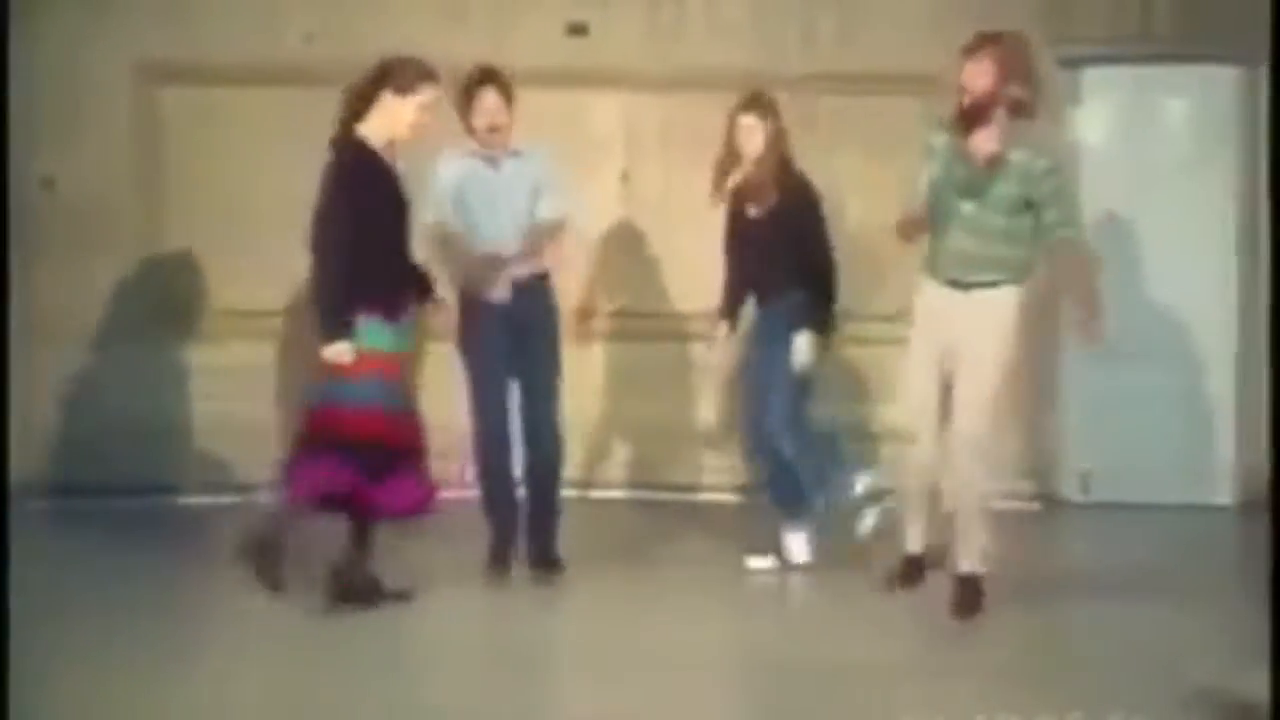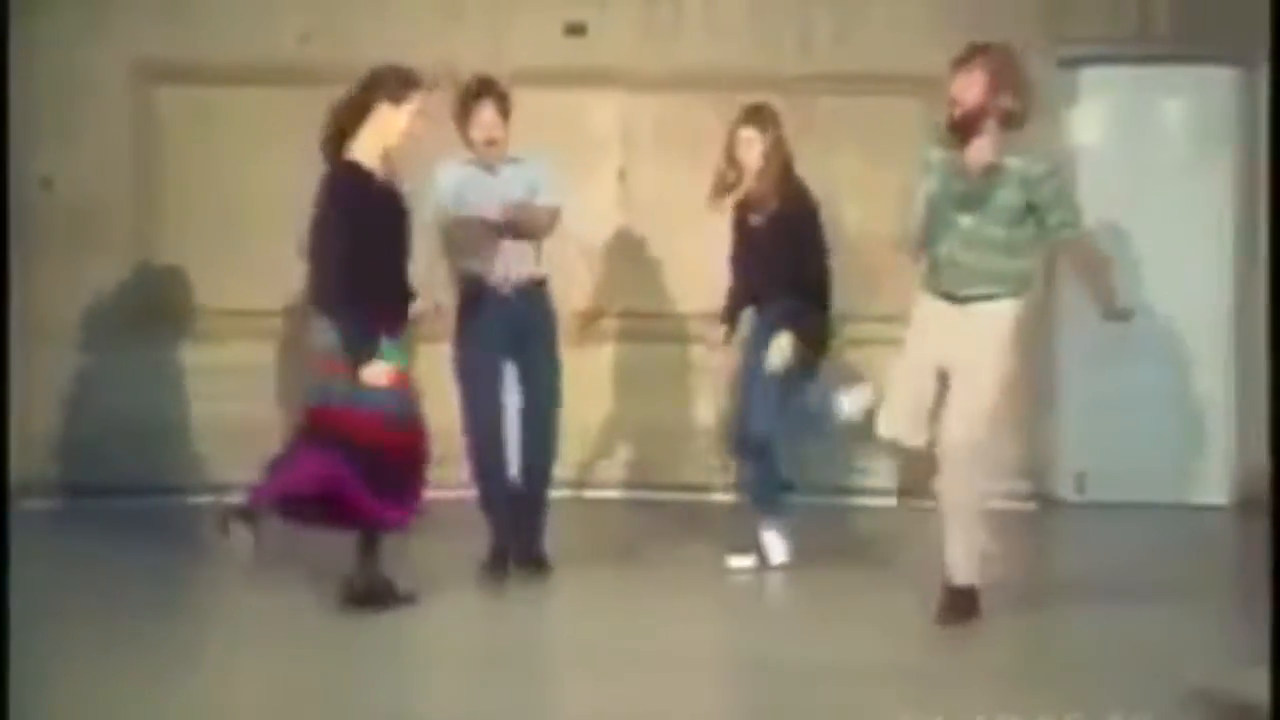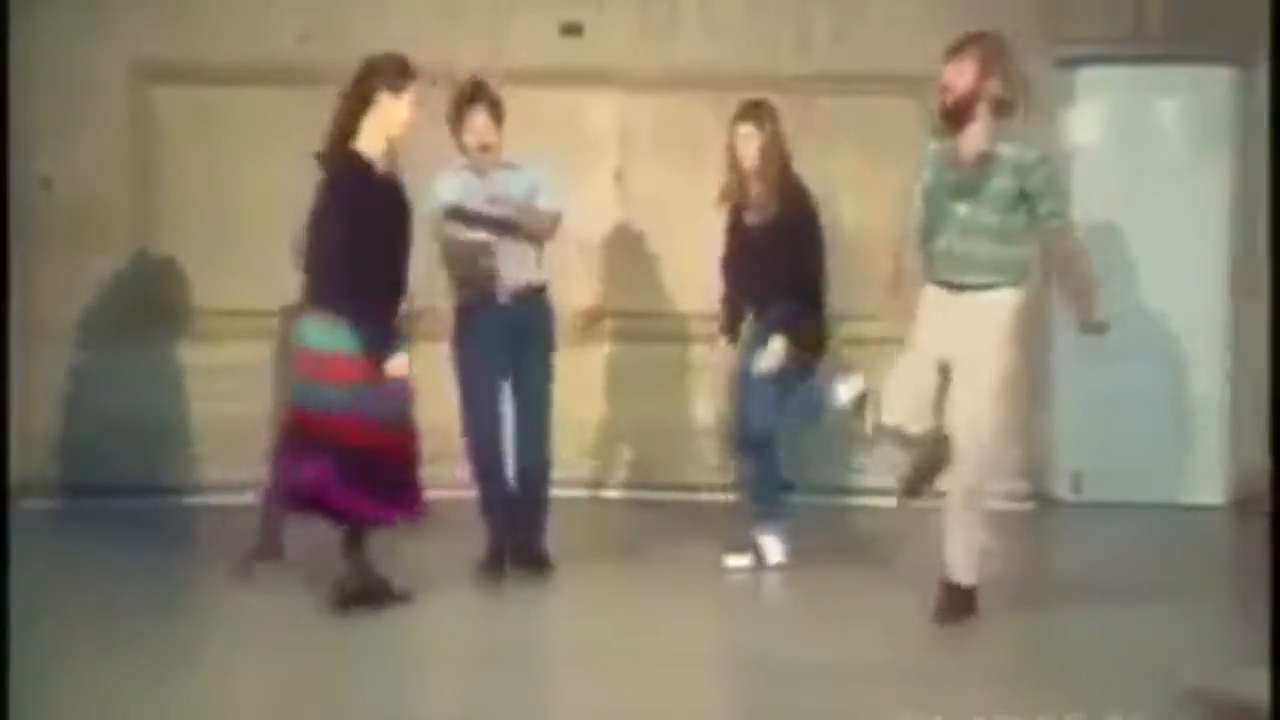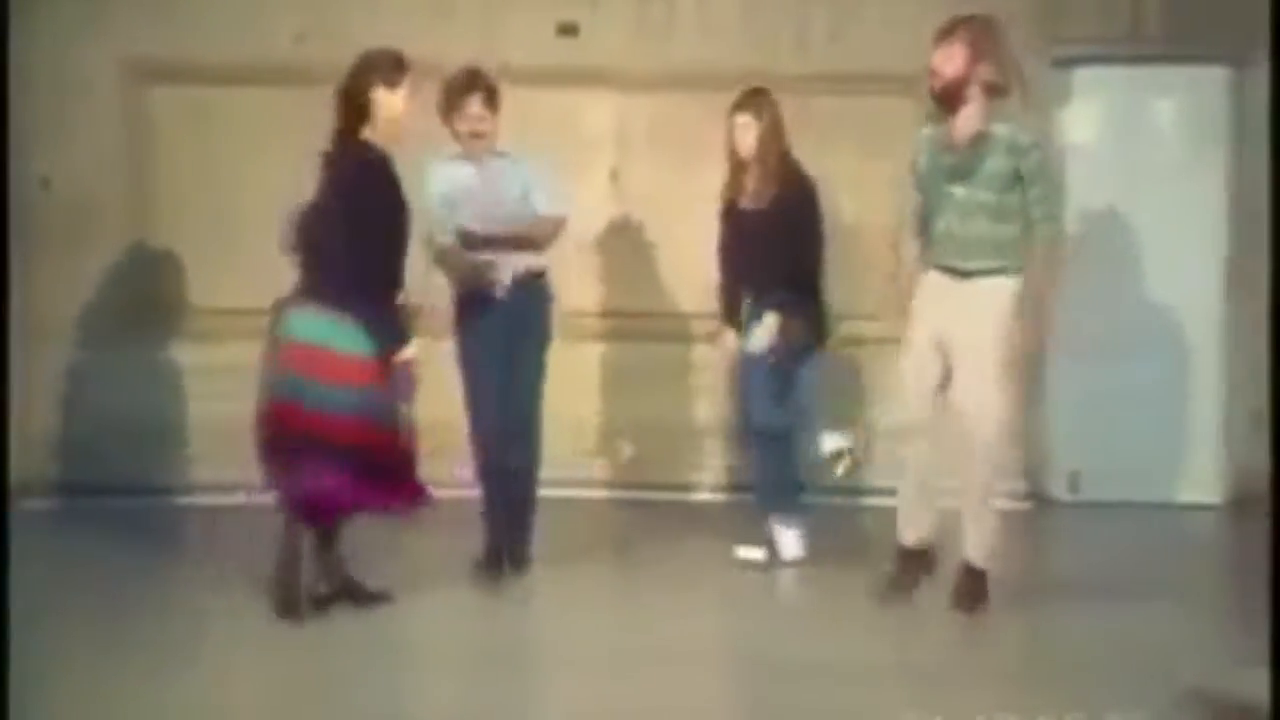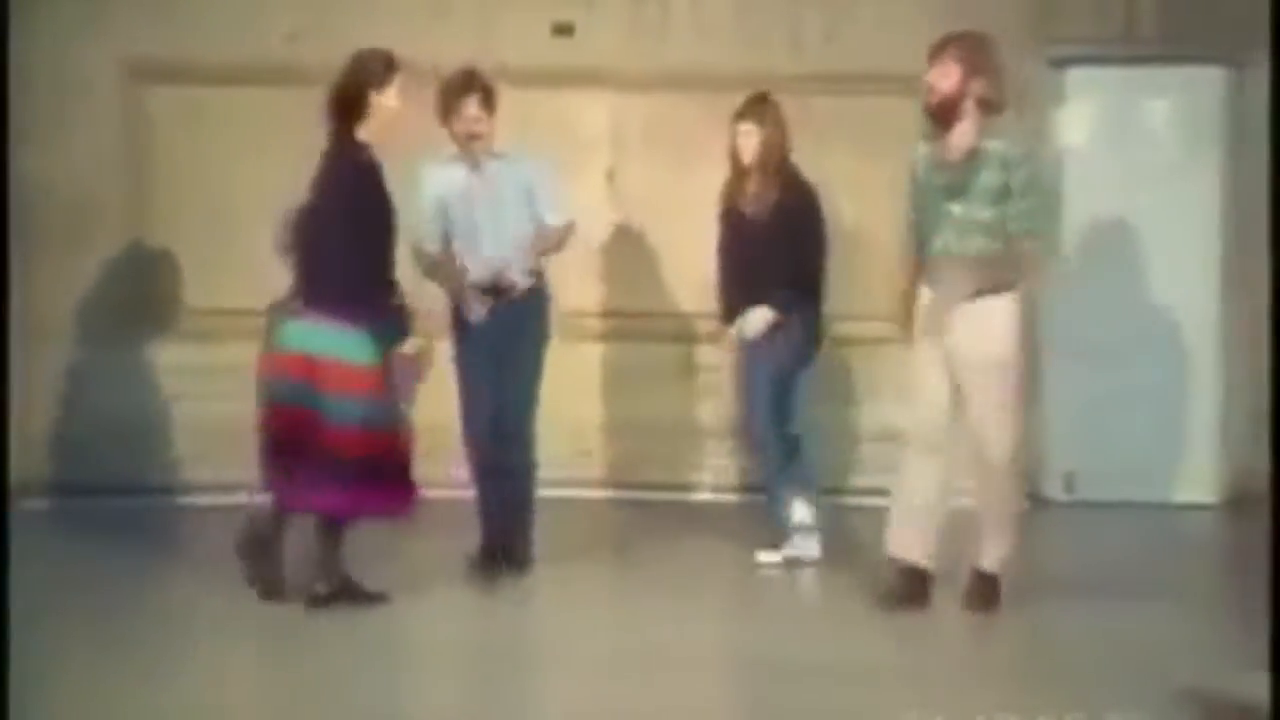
dt=0.1s
person 1, frame 1
left shoulder: (1034, 164)
right shoulder: (941, 144)
left elbow: (1067, 241)
left wrist: (1089, 316)
right wrist: (912, 222)
left hip: (993, 306)
right hip: (935, 297)
left knee: (969, 436)
right knee: (920, 427)
left ankle: (970, 570)
right ankle: (915, 546)
person 1, frame 2
left shoulder: (1034, 174)
right shoulder: (937, 162)
left elbow: (1074, 242)
left wrist: (1110, 301)
right wrist: (910, 249)
left hip: (990, 320)
right hip: (934, 311)
left knee: (963, 445)
right knee: (895, 429)
left ankle: (962, 581)
right ankle: (934, 462)
person 1, frame 3
left shoulder: (1024, 161)
right shoulder: (935, 154)
left elbow: (1057, 238)
left wrist: (1086, 307)
right wrist: (905, 270)
left hip: (988, 310)
right hip: (934, 304)
left knee: (971, 445)
right knee: (895, 422)
left ankle: (961, 582)
person 1, frame 4
left shoulder: (1019, 144)
right shoulder: (928, 140)
left elbow: (1044, 233)
left wrist: (1034, 308)
right wrist: (908, 285)
left hip: (991, 295)
right hip: (936, 293)
left knee: (984, 429)
right knee: (916, 417)
left ankle: (976, 560)
right ankle: (914, 542)
person 1, frame 5
left shoulder: (1008, 158)
right shoulder: (924, 157)
left elbow: (1025, 248)
left wrist: (977, 275)
right wrist: (911, 298)
left hip: (990, 310)
right hip: (935, 309)
left knee: (994, 446)
right knee: (925, 435)
left ankle: (990, 567)
right ankle: (911, 566)
person 2, frame 1
left shoulder: (377, 163)
right shoulder: (356, 163)
right elbow: (333, 248)
left wrist: (419, 285)
right wrist: (336, 330)
left hip: (382, 322)
right hip: (359, 326)
left knee: (381, 443)
right knee: (358, 438)
left ankle: (357, 572)
right ankle: (276, 537)
person 2, frame 2
left shoulder: (378, 177)
right shoulder: (346, 182)
right elbow: (337, 273)
left wrist: (407, 300)
right wrist: (363, 353)
left hip: (378, 335)
right hip: (355, 341)
left knee: (387, 448)
right knee: (360, 440)
left ankle: (367, 573)
person 2, frame 3
left shoulder: (381, 169)
right shoulder: (350, 175)
right elbow: (340, 268)
left wrist: (384, 338)
right wrist: (384, 346)
left hip: (368, 331)
right hip: (343, 339)
left knee: (377, 448)
right knee: (342, 440)
left ankle: (359, 573)
person 2, frame 4
left shoulder: (355, 161)
right shoulder: (364, 166)
right elbow: (360, 260)
right wrist: (394, 334)
left hip: (327, 319)
right hip: (338, 324)
left knee: (337, 448)
right knee: (329, 443)
left ankle: (328, 572)
right ankle: (295, 563)
person 2, frame 5
left shoulder: (346, 162)
right shoulder: (355, 167)
right elbow: (361, 262)
right wrist: (395, 328)
left hip: (320, 325)
right hip: (340, 331)
left knee: (341, 452)
right knee: (346, 450)
left ankle: (328, 573)
right ankle: (281, 541)
person 3, frame 1
left shoulder: (535, 164)
right shoulder: (450, 168)
left elbow: (552, 225)
right elbow: (443, 231)
left wrist: (516, 259)
right wrist: (479, 274)
left hip: (533, 294)
right hip: (480, 299)
left knee: (543, 417)
right knee: (491, 421)
left ankle: (542, 541)
right ankle: (501, 538)
person 3, frame 2
left shoulder: (531, 171)
right shoulder: (448, 176)
left elbow: (546, 220)
right elbow: (450, 231)
left wrist: (505, 215)
right wrist: (486, 260)
left hip: (530, 301)
right hip: (479, 304)
left knee: (542, 414)
right knee: (483, 424)
left ankle: (529, 539)
right ankle: (503, 538)
person 3, frame 3
left shoulder: (528, 177)
right shoulder: (447, 185)
left elbow: (547, 225)
right elbow: (452, 245)
left wrist: (501, 211)
right wrist: (484, 259)
left hip: (530, 307)
right hip: (478, 310)
left knee: (533, 423)
right knee: (481, 428)
left ankle: (529, 538)
right ankle: (500, 539)
person 3, frame 4
left shoulder: (523, 168)
right shoulder: (441, 175)
left elbow: (551, 225)
right elbow: (442, 247)
left wrist: (505, 232)
right wrist: (477, 266)
left hip: (526, 297)
right hip: (477, 303)
left knee: (521, 415)
right knee: (487, 421)
left ankle: (516, 536)
right ankle: (499, 538)
person 3, frame 5
left shoulder: (524, 168)
right shoulder: (436, 177)
left elbow: (561, 229)
right elbow: (428, 254)
left wrist: (528, 257)
right wrist: (461, 292)
left hip: (524, 301)
right hip: (474, 307)
left knee: (515, 416)
right knee: (479, 423)
left ankle: (515, 534)
right ankle: (495, 537)
person 4, frame 1
left shoulder: (795, 191)
right shoulder: (739, 196)
left elbow: (819, 262)
left wrist: (809, 327)
right wrist: (728, 314)
left hip: (798, 317)
right hip: (767, 317)
left knee: (780, 421)
right knee: (759, 430)
right ankle: (795, 539)
person 4, frame 2
left shoulder: (795, 202)
right shoulder: (745, 205)
left elbow: (814, 273)
left wrist: (794, 332)
right wrist: (729, 319)
left hip: (796, 328)
right hip: (765, 325)
left knee: (756, 423)
right knee: (752, 431)
left ankle: (837, 419)
right ankle: (776, 532)
person 4, frame 3
left shoulder: (793, 201)
right shoulder: (740, 205)
left elbow: (809, 275)
left wrist: (786, 335)
right wrist: (730, 332)
left hip: (793, 329)
right hip: (763, 326)
left knee: (757, 420)
right knee: (754, 428)
right ankle: (776, 525)
person 4, frame 4
left shoulder: (795, 187)
right shoulder: (736, 191)
left elbow: (808, 261)
left wrist: (780, 316)
right wrist: (729, 320)
left hip: (793, 316)
right hip: (758, 319)
left knee: (761, 407)
right knee: (760, 419)
left ankle: (810, 454)
right ankle: (787, 533)
person 4, frame 5
left shoulder: (796, 194)
right shoulder: (736, 195)
left elbow: (810, 265)
left wrist: (773, 309)
right wrist: (732, 316)
left hip: (789, 320)
right hip: (757, 321)
left knee: (763, 418)
right knee: (764, 421)
left ankle: (798, 515)
right ankle: (799, 532)
